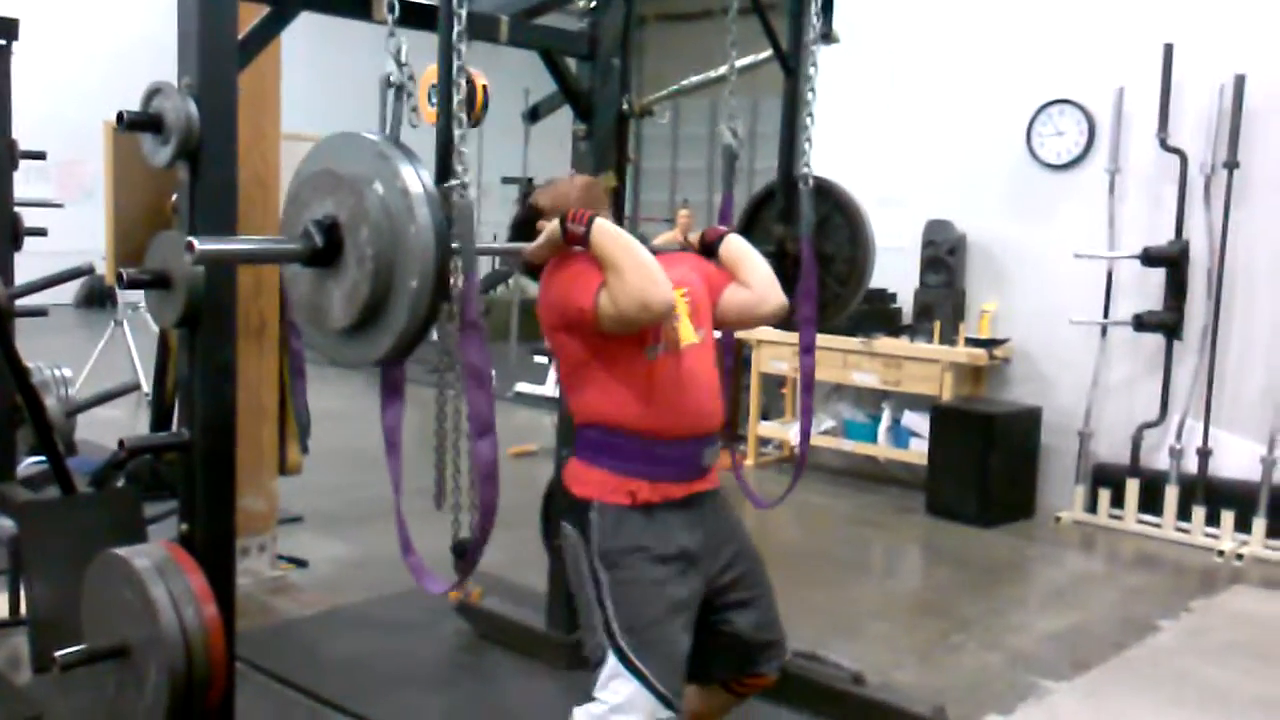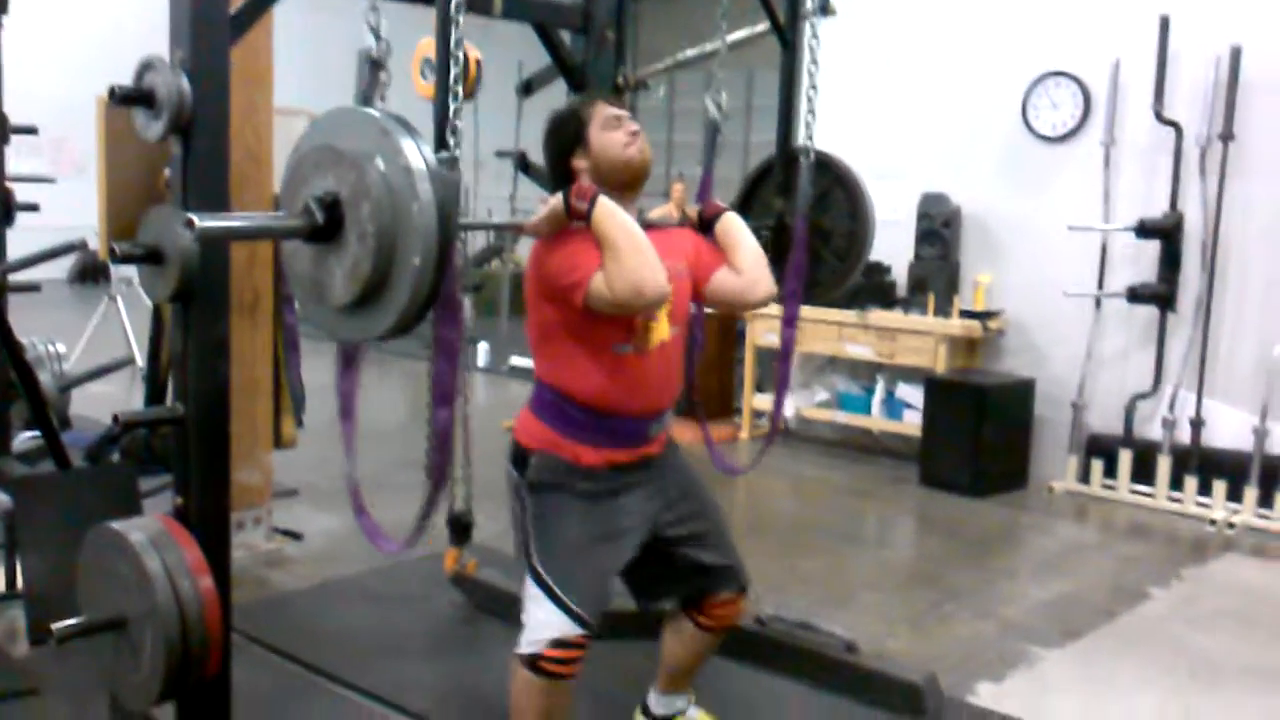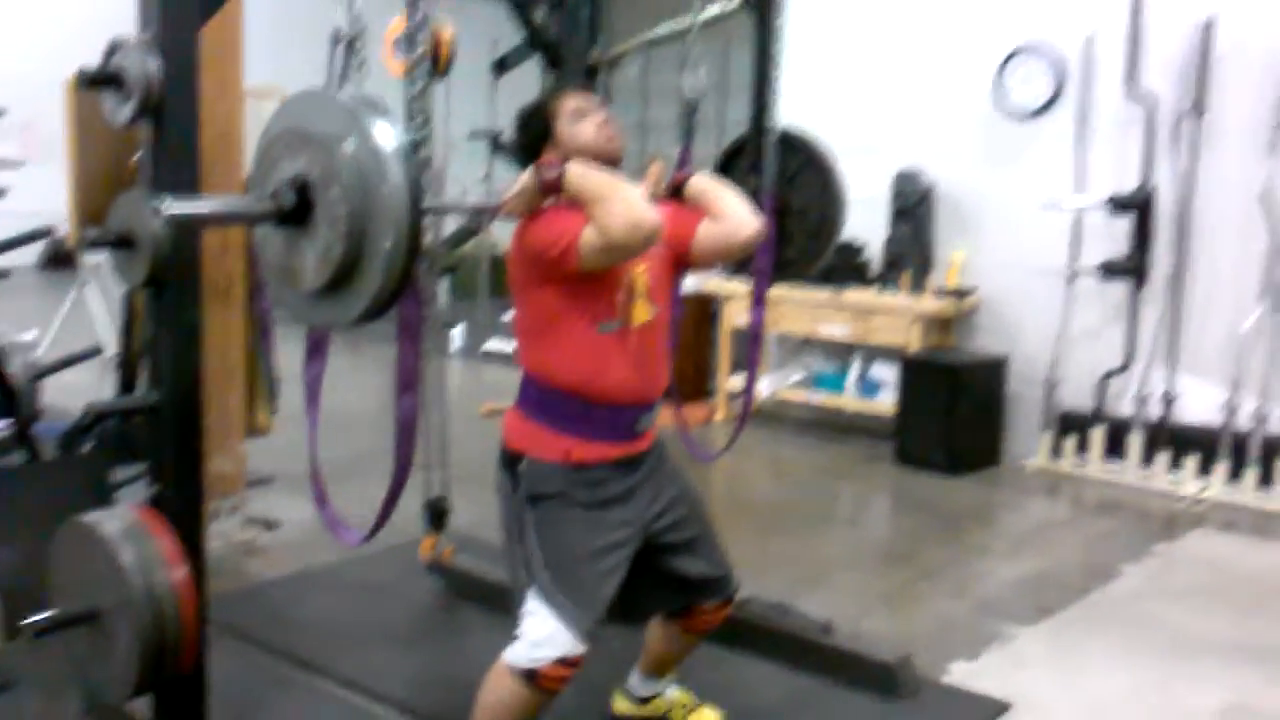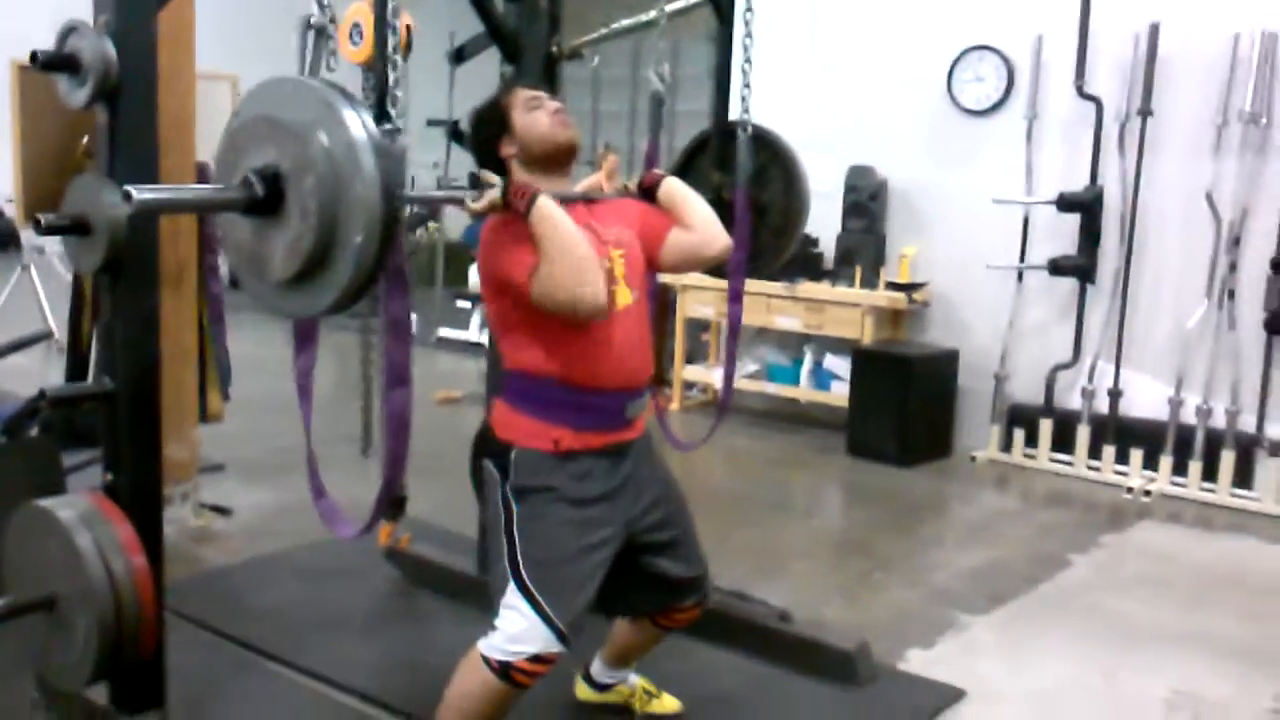
dt=0.5s
person 1, frame 1
left shoulder: (681, 267)
right shoulder: (571, 276)
left elbow: (768, 301)
right elbow: (652, 301)
left wrist: (715, 238)
right wrist: (586, 227)
left hip: (701, 498)
right hip: (620, 510)
left knee: (755, 656)
person 1, frame 2
left shoulder: (676, 242)
right shoulder: (565, 247)
left elbow: (755, 288)
right elbow: (643, 290)
left wrist: (716, 215)
right wrist: (590, 204)
left hip: (650, 458)
right hip: (566, 466)
left knee: (719, 591)
right knee: (559, 633)
person 1, frame 3
left shoulder: (661, 219)
right shoulder: (546, 229)
left elbow: (745, 230)
right elbow: (636, 226)
left wrist: (689, 182)
right wrist: (563, 175)
left hip: (639, 456)
right hip: (557, 467)
left knee: (706, 593)
right knee: (553, 645)
person 1, frame 4
left shoulder: (620, 215)
right shoulder: (511, 231)
left elbow: (711, 243)
right elbow: (585, 296)
left wrist: (657, 181)
right wrist: (530, 201)
left hip: (627, 446)
right hip: (546, 457)
left knee: (681, 592)
right knee: (529, 639)
